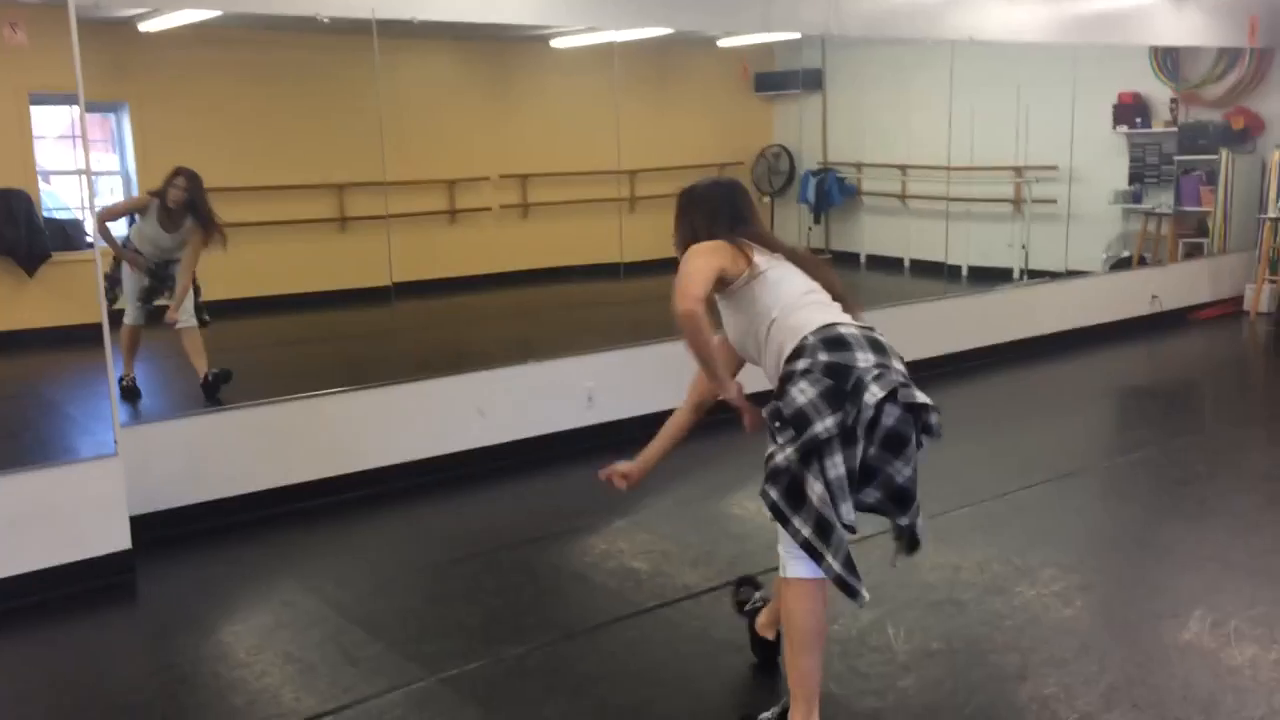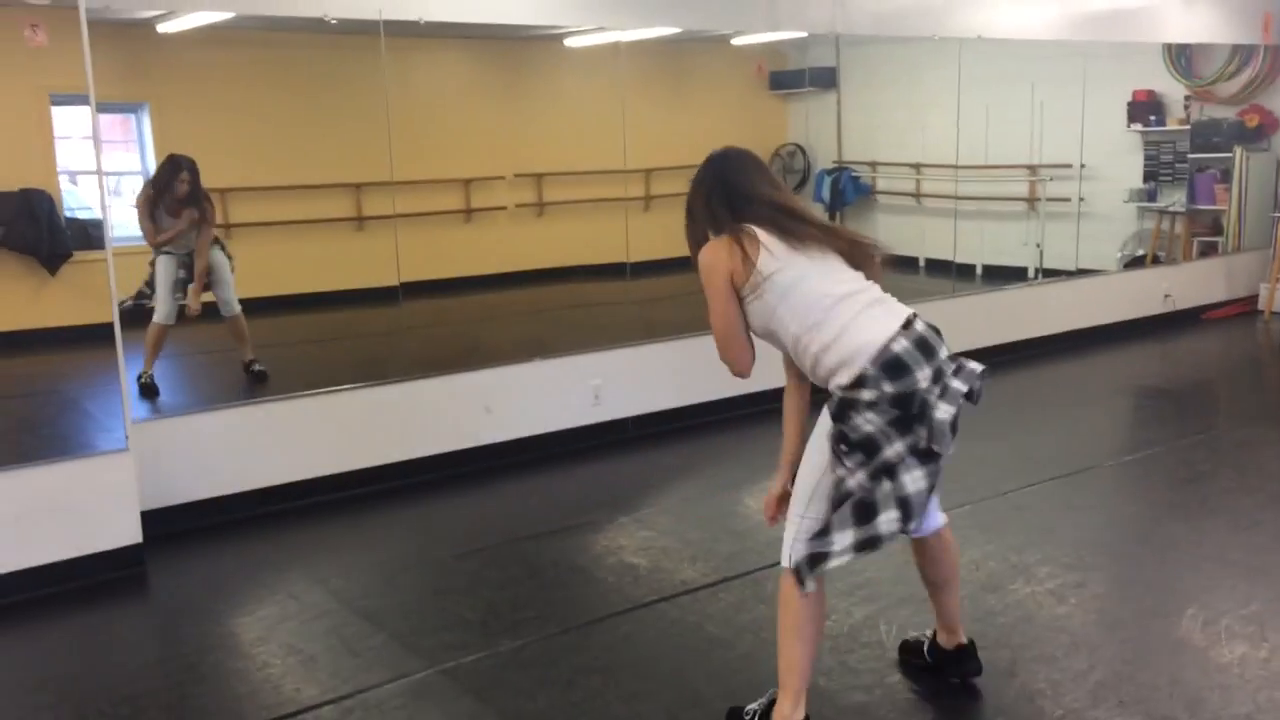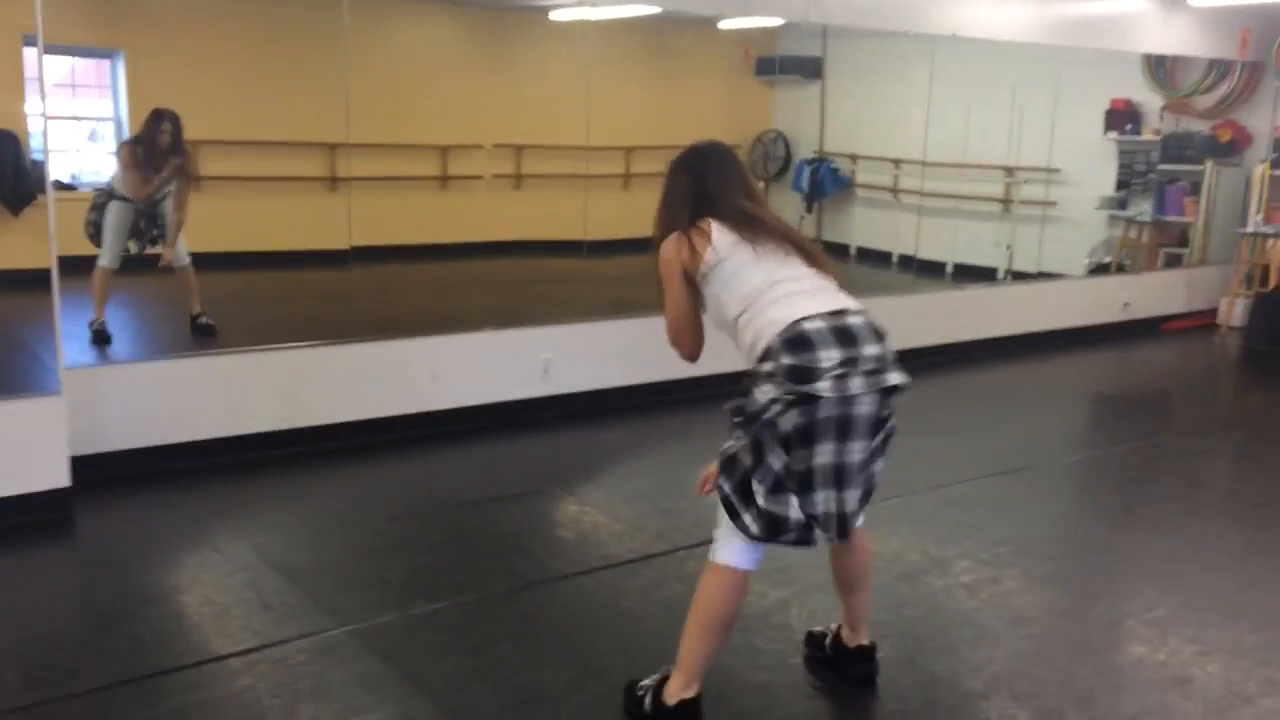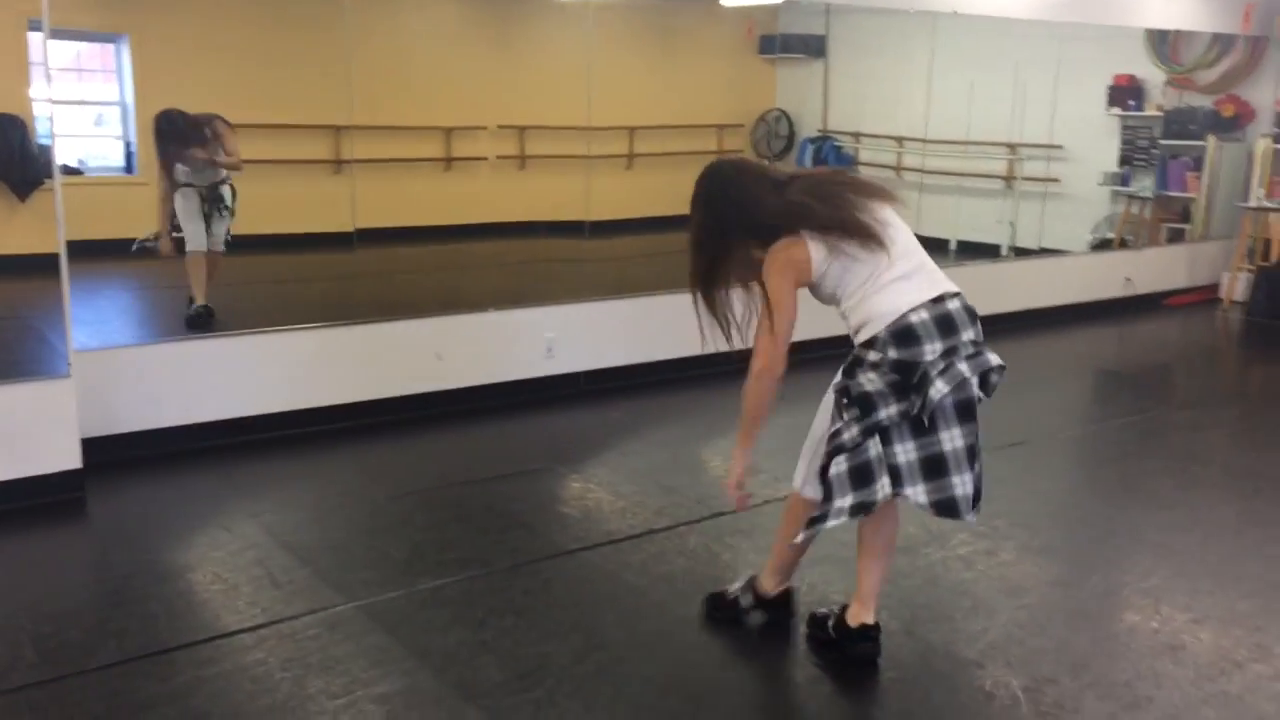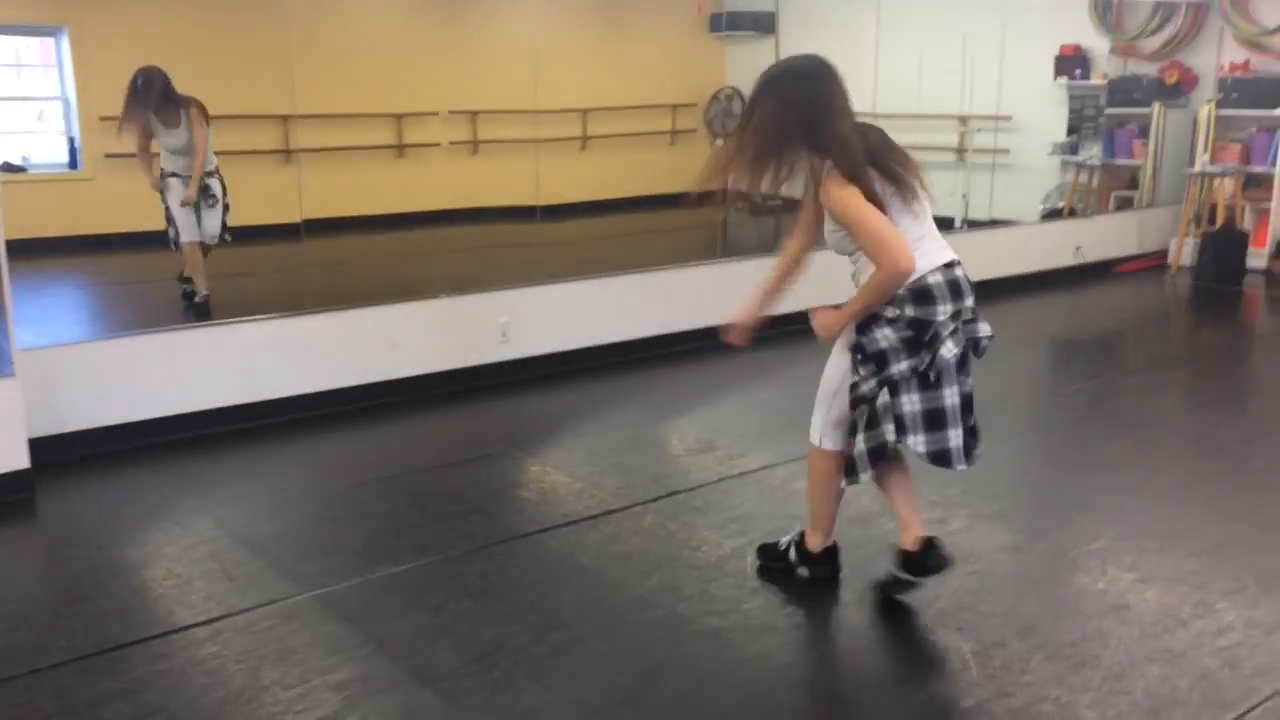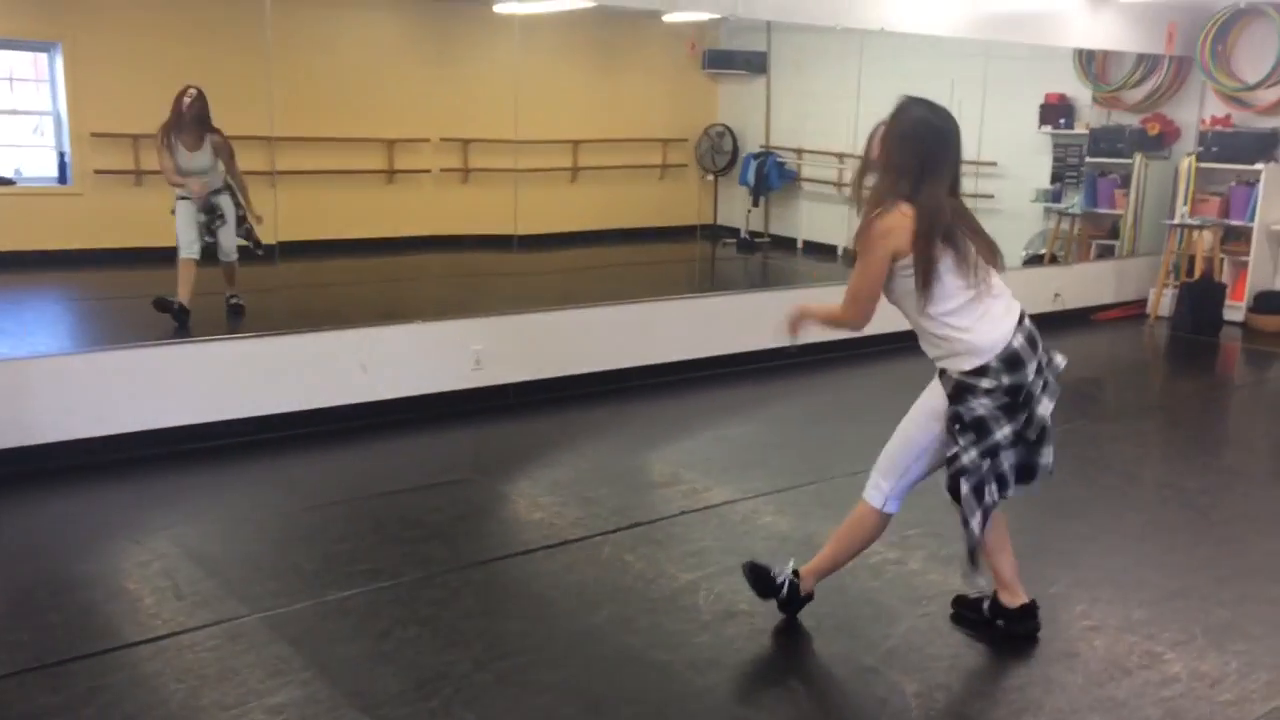
dt=0.4s
person 1, frame 1
left shoulder: (710, 253)
right shoulder: (765, 269)
left elbow: (688, 309)
right elbow: (704, 392)
left wrist: (732, 393)
right wrist: (644, 462)
left hip: (827, 373)
right hip: (875, 374)
left knee: (802, 545)
right knee: (809, 525)
right ankle: (770, 626)
person 1, frame 2
left shoulder: (720, 253)
right shoulder: (805, 239)
left elbow: (740, 363)
right wrist: (787, 473)
left hip: (873, 385)
right hip: (923, 353)
left knee: (804, 546)
right knee: (917, 508)
right ankle: (953, 645)
person 1, frame 3
left shoulder: (681, 246)
right shoulder: (771, 235)
left elbow: (688, 347)
right wrist: (735, 454)
left hip: (799, 369)
right hip: (865, 350)
left knee: (740, 538)
right knee: (839, 509)
right ankle: (856, 644)
person 1, frame 4
left shoulder: (786, 253)
right shoulder: (845, 196)
left elbow: (770, 364)
left wrist: (741, 453)
left hip: (895, 349)
right hip: (957, 325)
left knee: (819, 472)
right knee: (883, 479)
left ankle: (769, 591)
right ankle: (860, 621)
person 1, frame 5
left shoulder: (835, 183)
right shoulder: (862, 146)
left elbow: (896, 262)
right elbow: (802, 240)
left wrist: (842, 318)
right wrist: (757, 306)
left hip: (906, 309)
right hip: (948, 293)
left knee: (831, 429)
right knee: (869, 426)
left ankle: (815, 549)
right ankle: (915, 542)
person 1, frame 6
left shoulder: (888, 222)
right shoulder: (945, 209)
left elbow: (853, 317)
left wrist: (809, 311)
left hip: (978, 376)
right hip: (1019, 350)
left knee: (885, 487)
right knee: (971, 480)
left ankle: (801, 583)
right ankle: (1014, 604)
person 2, frame 1
left shoulder: (194, 224)
right shoulder: (148, 203)
left elbow: (187, 269)
right elbow: (100, 218)
left wrist: (175, 308)
right wrist: (121, 254)
left hip: (174, 262)
right hip: (138, 257)
left knee: (186, 317)
right knee: (134, 316)
left ankle: (205, 377)
right ankle: (127, 375)
person 2, frame 2
left shoulder: (201, 205)
right shoulder: (148, 199)
left elbow: (202, 252)
right elbow: (153, 241)
left wrist: (196, 293)
right wrist: (182, 226)
left hip: (204, 250)
right hip: (170, 254)
left knee: (230, 304)
right knee: (164, 313)
left ankle: (250, 360)
right ankle: (146, 372)
person 2, frame 3
left shoulder: (179, 158)
right shoulder: (130, 152)
left elbow: (180, 207)
right elbow: (139, 194)
left wrist: (170, 246)
right wrist: (166, 175)
left hip: (160, 200)
right hip: (124, 199)
left knee: (180, 254)
right knee: (109, 256)
left ankle: (197, 314)
right ankle: (98, 320)
person 2, frame 4
left shoulder: (214, 127)
right shoulder: (169, 148)
left elbow: (237, 162)
right elbow: (165, 191)
left wrist: (209, 159)
right wrist: (164, 235)
left hip: (218, 185)
right hip: (187, 187)
left knee: (217, 243)
right knee: (195, 241)
left ankle: (198, 298)
right ankle: (198, 304)
person 2, frame 5
left shoulder: (191, 109)
right shoulder: (146, 118)
left elbow: (201, 148)
right elbow: (143, 150)
left wrist: (193, 187)
right wrist: (150, 175)
left hip: (206, 174)
right hip: (174, 178)
left knee: (210, 234)
right knee: (188, 234)
left ankle: (188, 277)
right ankle: (201, 292)
person 2, frame 6
left shoulder: (214, 139)
right shoulder: (166, 137)
left elbow: (234, 173)
right elbow: (170, 176)
left wrist: (249, 206)
right wrist: (189, 183)
left hip: (219, 194)
right hip: (187, 199)
left knee: (228, 250)
right knee: (188, 248)
left ankle: (232, 295)
right ankle: (181, 304)
